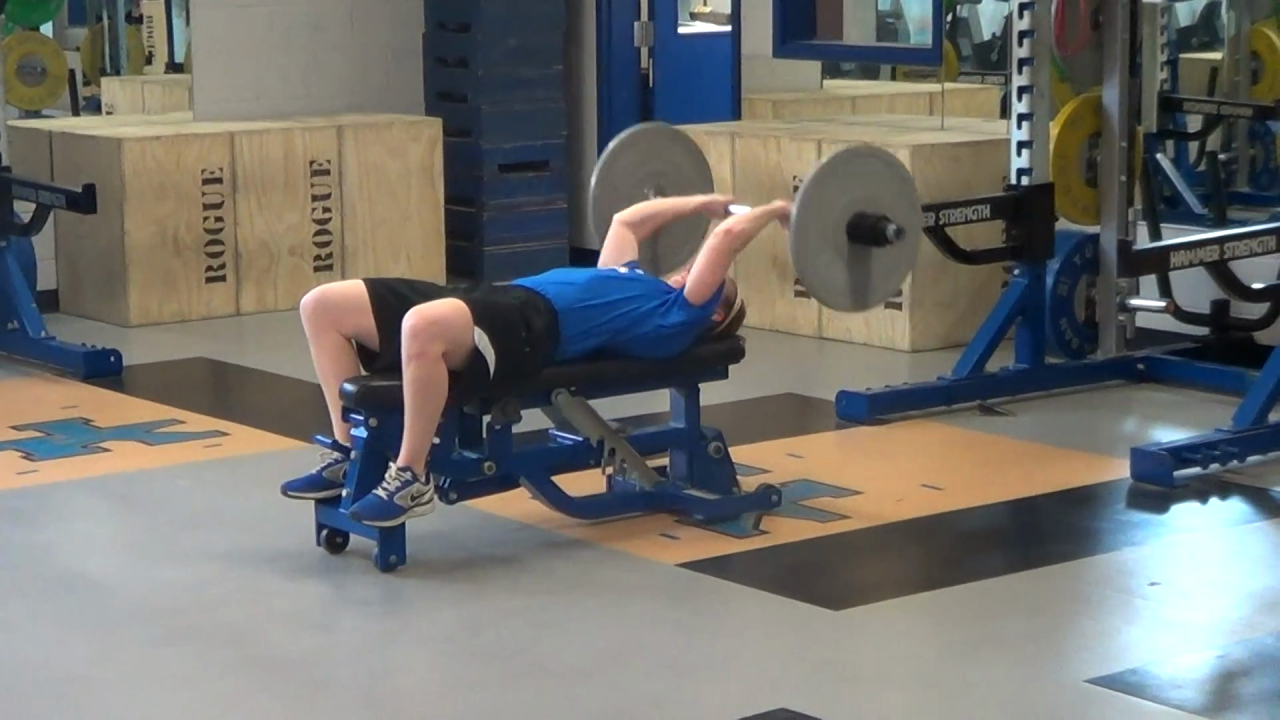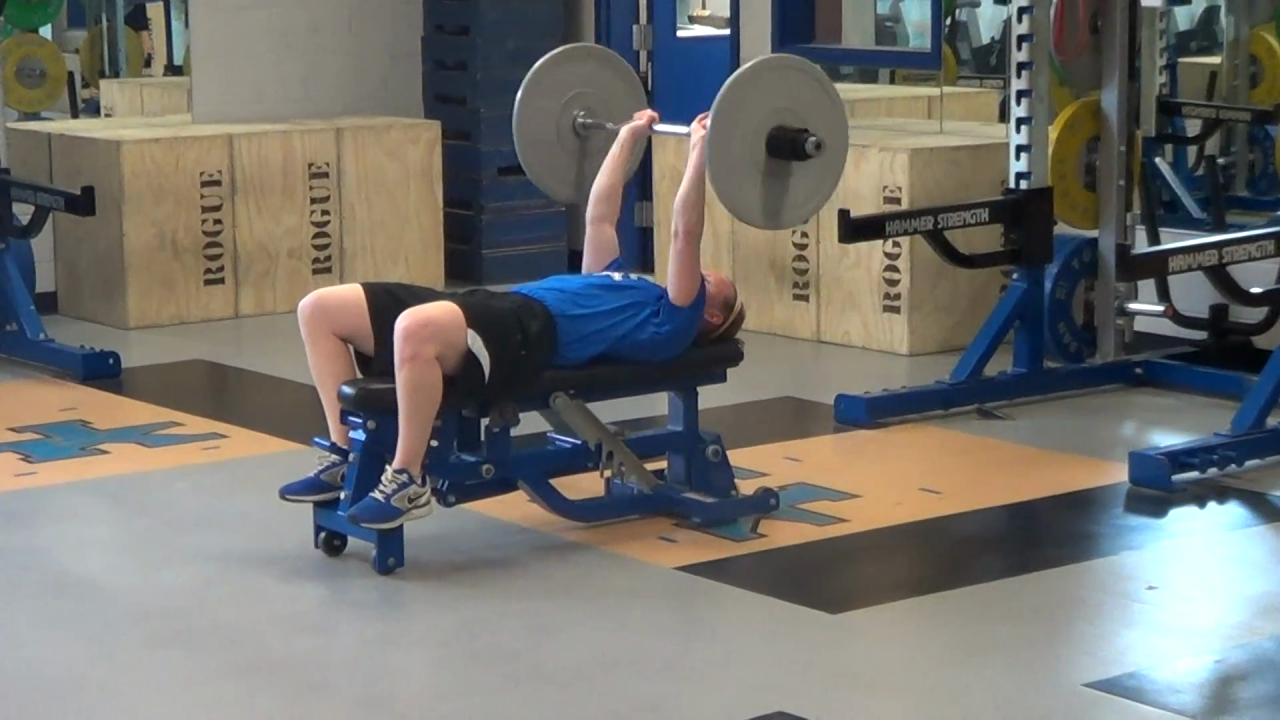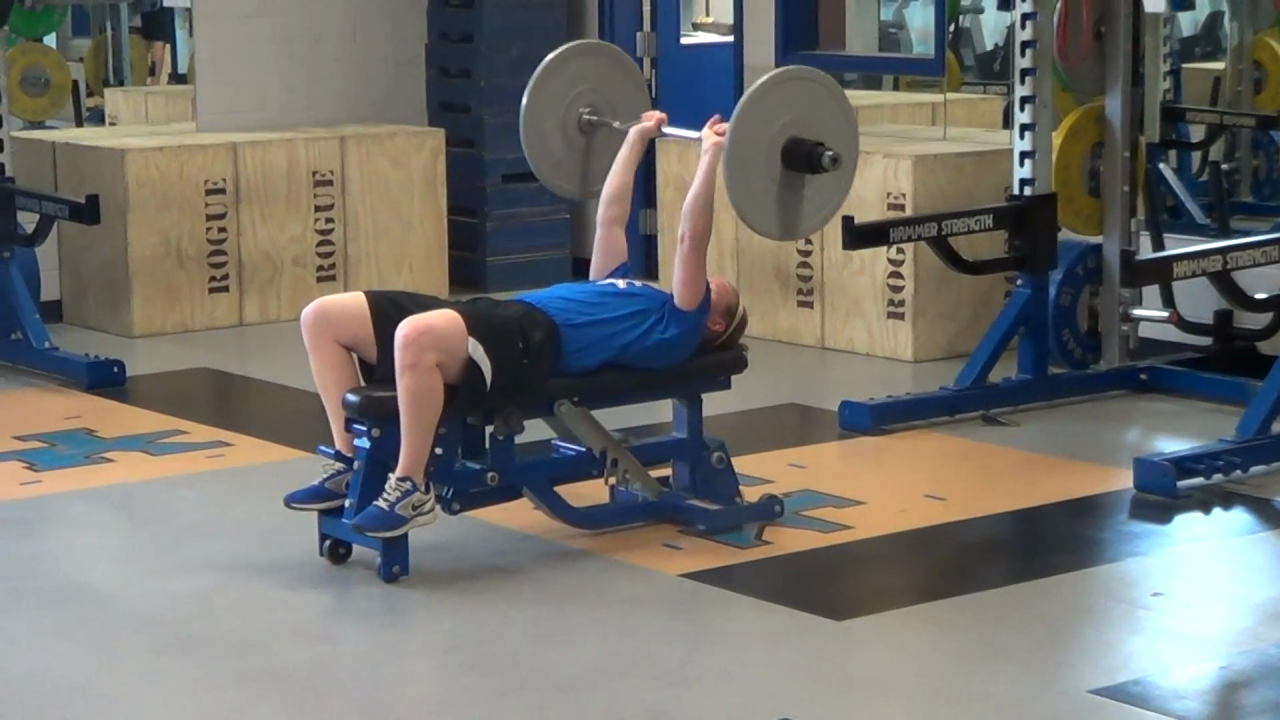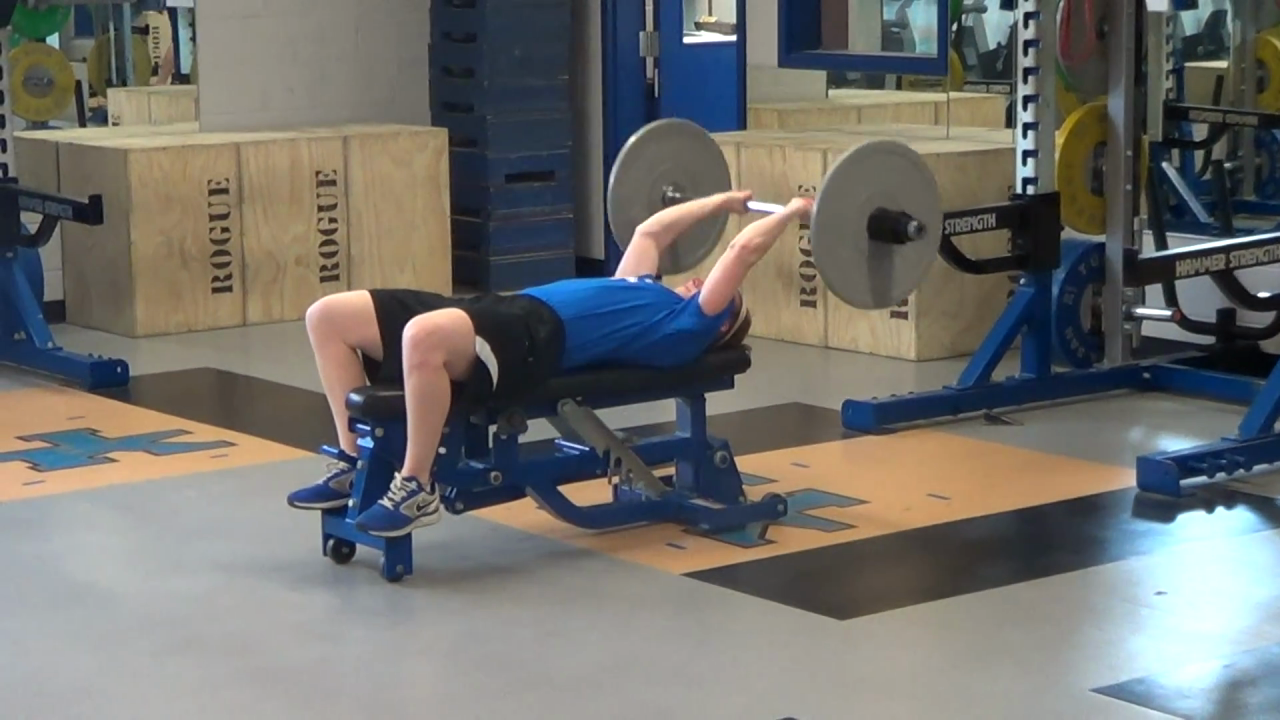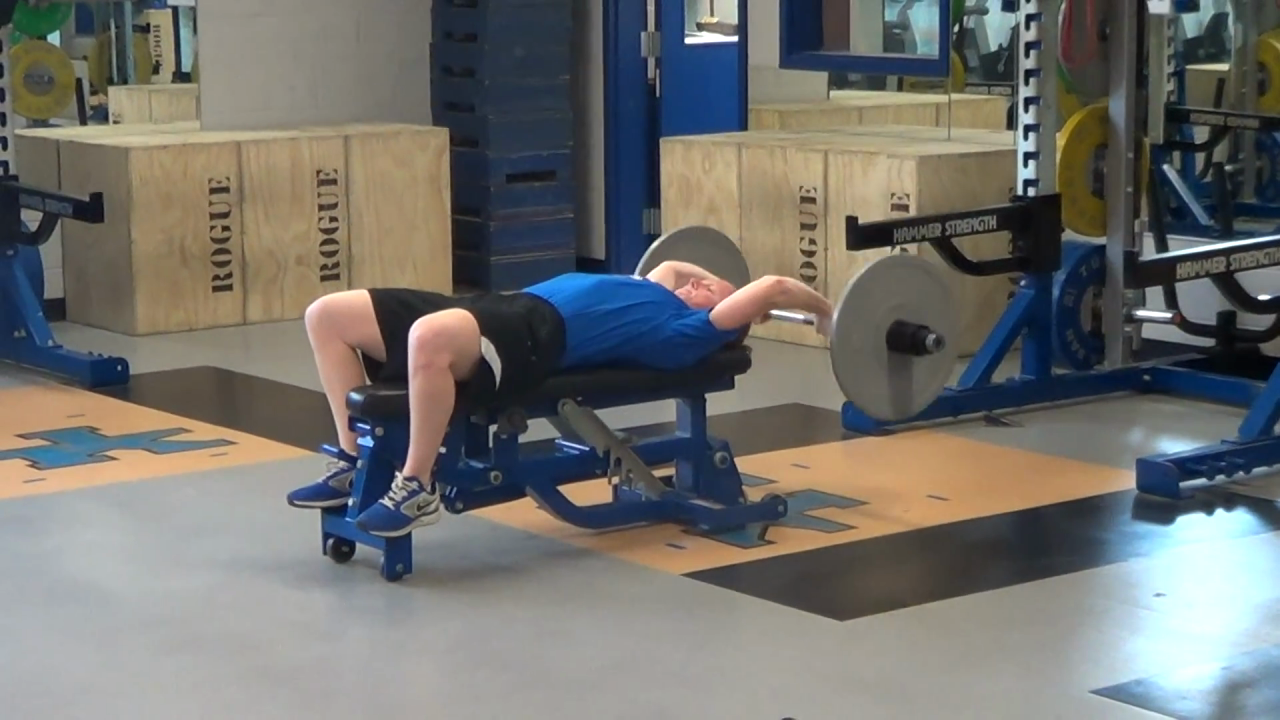
dt=0.5s
person 1, frame 1
left shoulder: (677, 319)
right shoulder: (632, 283)
left elbow: (725, 237)
right elbow: (626, 220)
left wrist: (773, 210)
right wrist: (706, 201)
left hip: (531, 324)
right hip: (496, 298)
left knee: (422, 325)
right knee: (322, 305)
left ankle: (410, 477)
right ankle: (348, 452)
person 1, frame 2
left shoulder: (673, 323)
right shoulder: (625, 288)
left elbow: (686, 235)
right elbow: (600, 219)
left wrist: (700, 152)
right wrist: (628, 139)
left hip: (530, 332)
right hip: (494, 307)
left knee: (416, 330)
right knee: (319, 308)
left ankle: (407, 482)
right ankle: (345, 457)
person 1, frame 3
left shoulder: (676, 329)
right shoulder: (629, 296)
left elbow: (692, 241)
right elbow: (610, 220)
left wrist: (710, 155)
right wrist: (635, 139)
left hip: (532, 341)
right hip: (501, 314)
left knee: (416, 337)
right knee: (322, 316)
left ankle: (411, 489)
right ankle: (350, 464)
person 1, frame 4
left shoulder: (687, 328)
right shoulder: (641, 292)
left elbow: (743, 252)
right elbow: (649, 231)
left wrist: (793, 211)
right wrist: (723, 200)
left hip: (538, 334)
right hip: (504, 310)
left knee: (424, 337)
right knee: (328, 315)
left ankle: (416, 488)
right ankle: (353, 462)
person 1, frame 5
left shoulder: (689, 332)
right shoulder: (659, 301)
left elbow: (772, 288)
right elbow: (672, 266)
left wrist: (820, 305)
left hip: (540, 333)
right hip: (509, 306)
left knee: (431, 336)
right knee: (328, 314)
left ankle: (416, 488)
right ankle: (353, 460)
